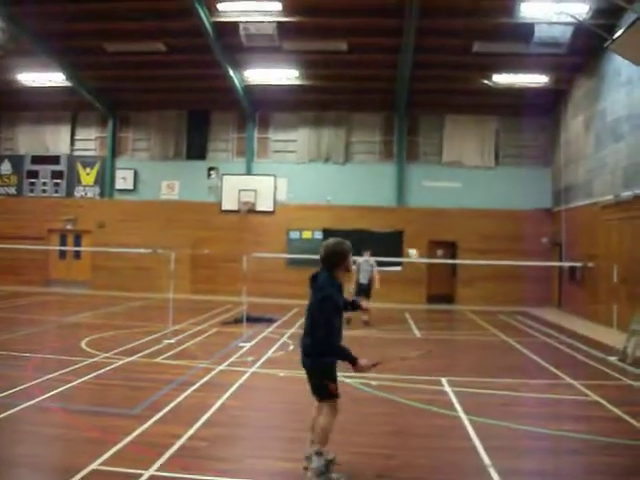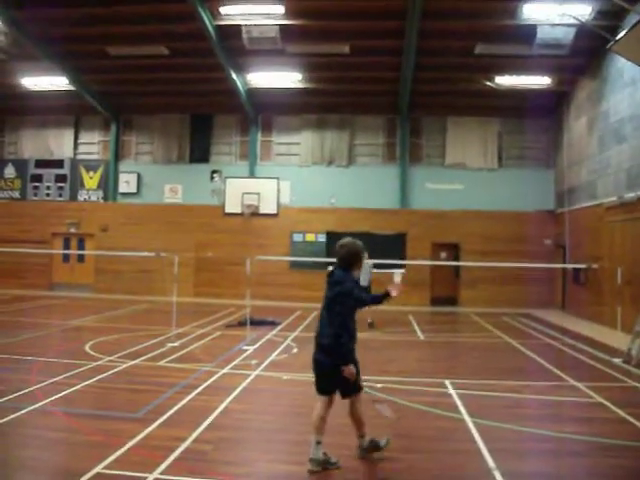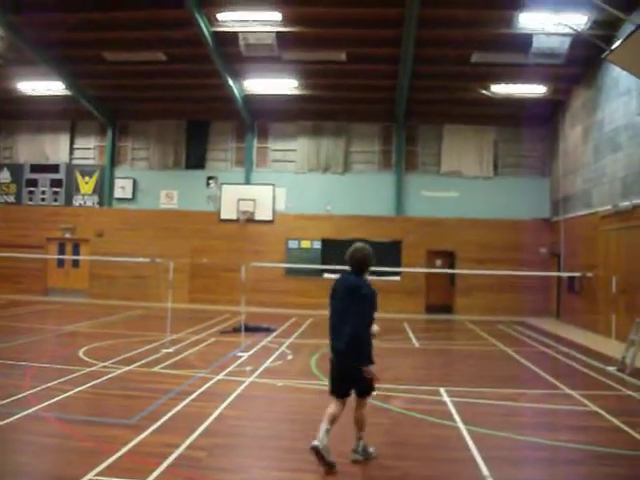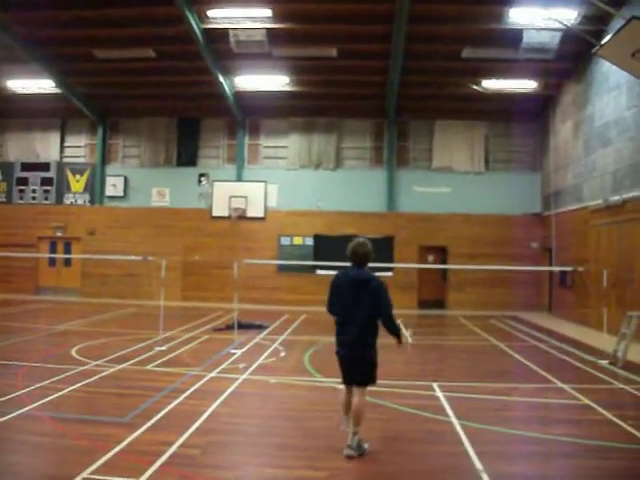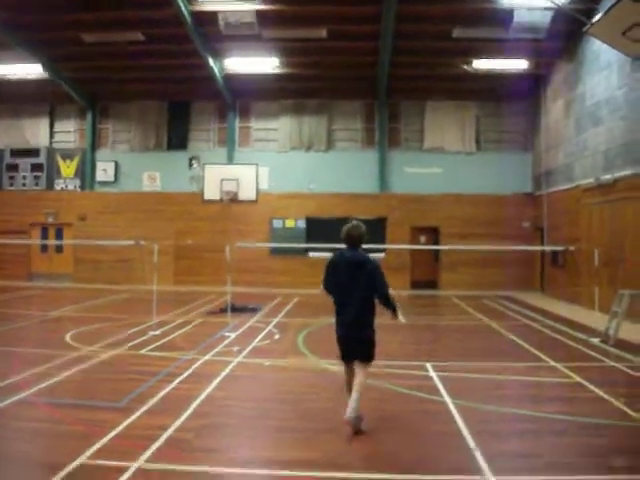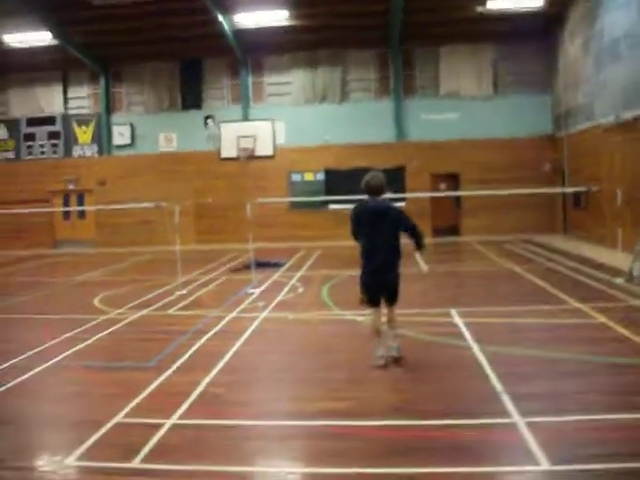
dt=0.3s
person 1, frame 1
left shoulder: (329, 283)
right shoulder: (326, 292)
right elbow: (329, 337)
left wrist: (355, 305)
right wrist: (354, 360)
left hip: (316, 355)
right hip: (320, 357)
left knee: (324, 403)
right knee: (331, 406)
left ankle: (314, 453)
person 1, frame 2
left shoulder: (341, 281)
right shoulder: (346, 287)
left elbow: (359, 300)
right elbow: (340, 329)
left wrist: (385, 295)
right wrist: (347, 361)
left hip: (323, 353)
right hip: (337, 355)
left knee: (324, 400)
right knee: (354, 398)
left ankle: (316, 455)
right ankle: (364, 444)
person 1, frame 3
left shoulder: (339, 285)
right shoulder: (366, 291)
right elbow: (363, 328)
right wrist: (369, 362)
left hip: (338, 354)
right hip: (357, 356)
left knee: (338, 401)
right knee: (361, 401)
left ankle: (320, 440)
right ankle: (359, 448)
person 1, frame 4
left shoulder: (338, 279)
right shoulder: (375, 284)
left elbow: (331, 309)
right elbow: (386, 315)
right wrist: (397, 335)
left hip: (343, 344)
right hip: (364, 346)
left knee: (348, 389)
right knee: (359, 392)
left ankle: (350, 434)
right ankle: (353, 442)
person 1, frame 5
left shoulder: (335, 262)
right shoulder: (371, 266)
left elbow: (328, 287)
right elbow: (382, 293)
right wrist: (393, 310)
left hip: (343, 324)
right hip: (364, 325)
left knee: (349, 365)
right knee: (361, 368)
left ankle: (352, 410)
right ankle: (351, 412)
person 1, frame 6
left shoulder: (358, 212)
right shoulder: (394, 212)
right elbow: (414, 231)
right wrist: (419, 245)
left hip: (369, 270)
right hip: (390, 269)
left knee: (375, 311)
right knee: (390, 308)
left ankle: (381, 354)
right ankle: (393, 347)
